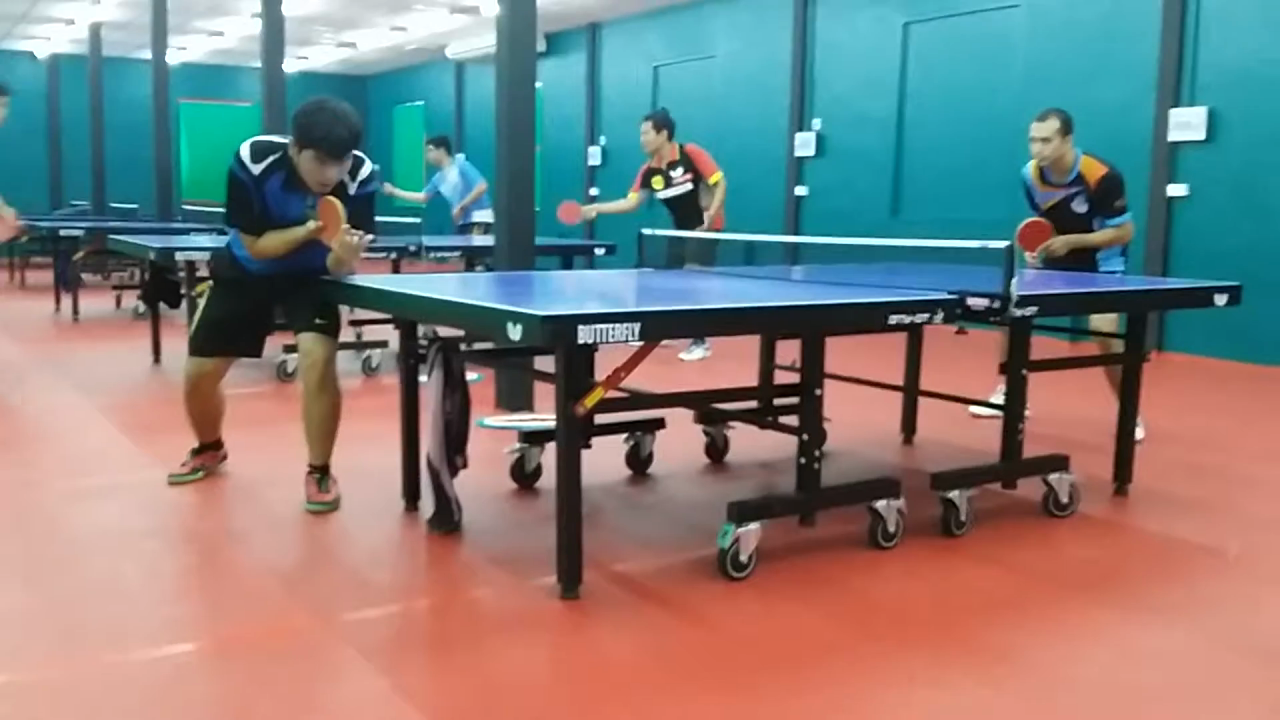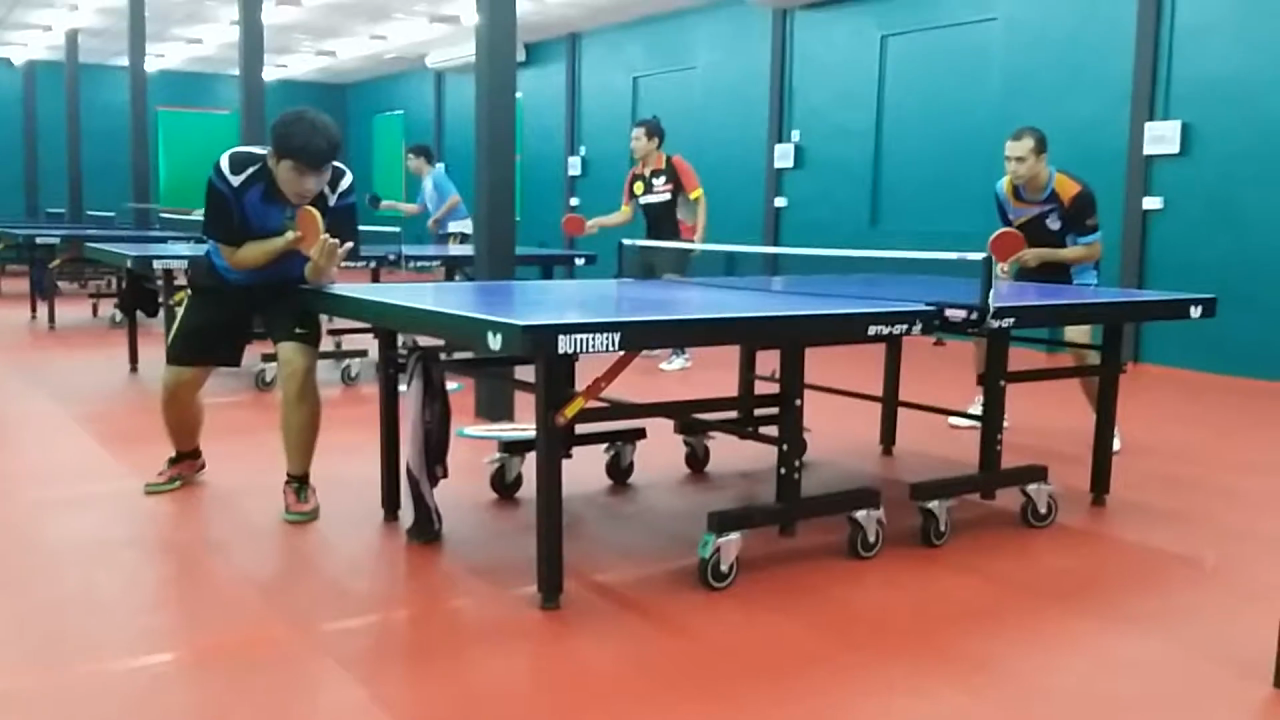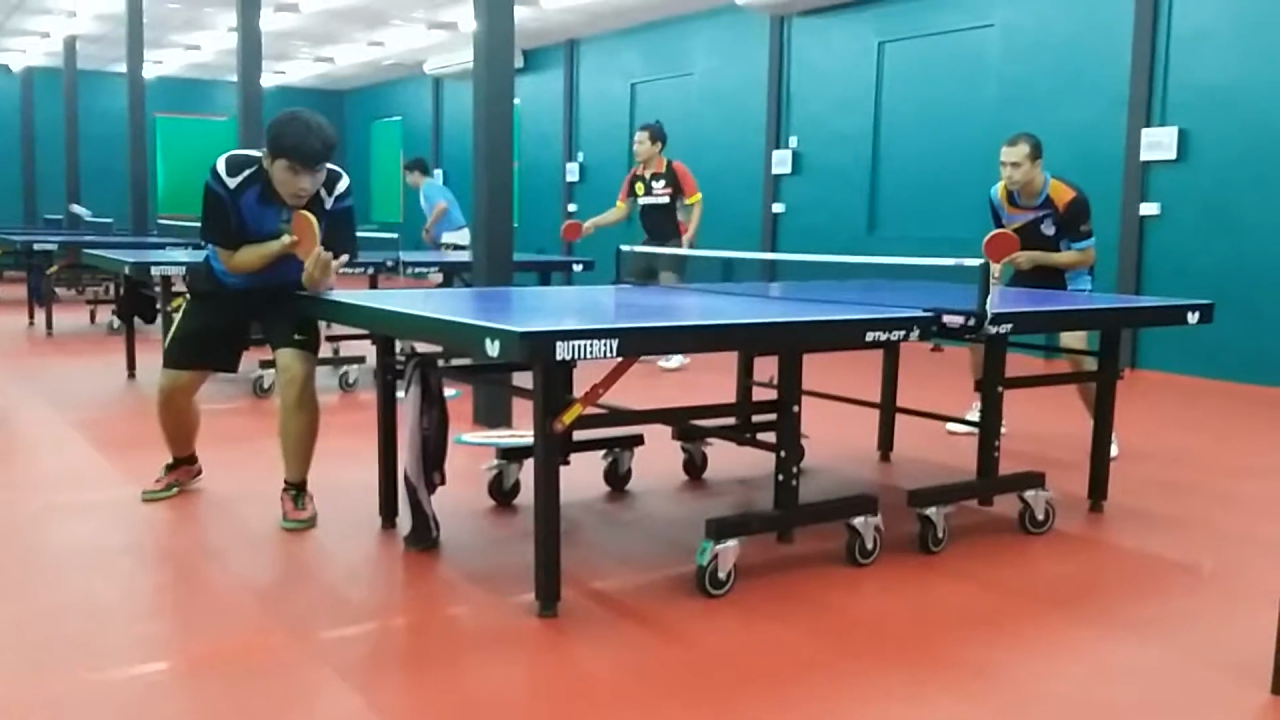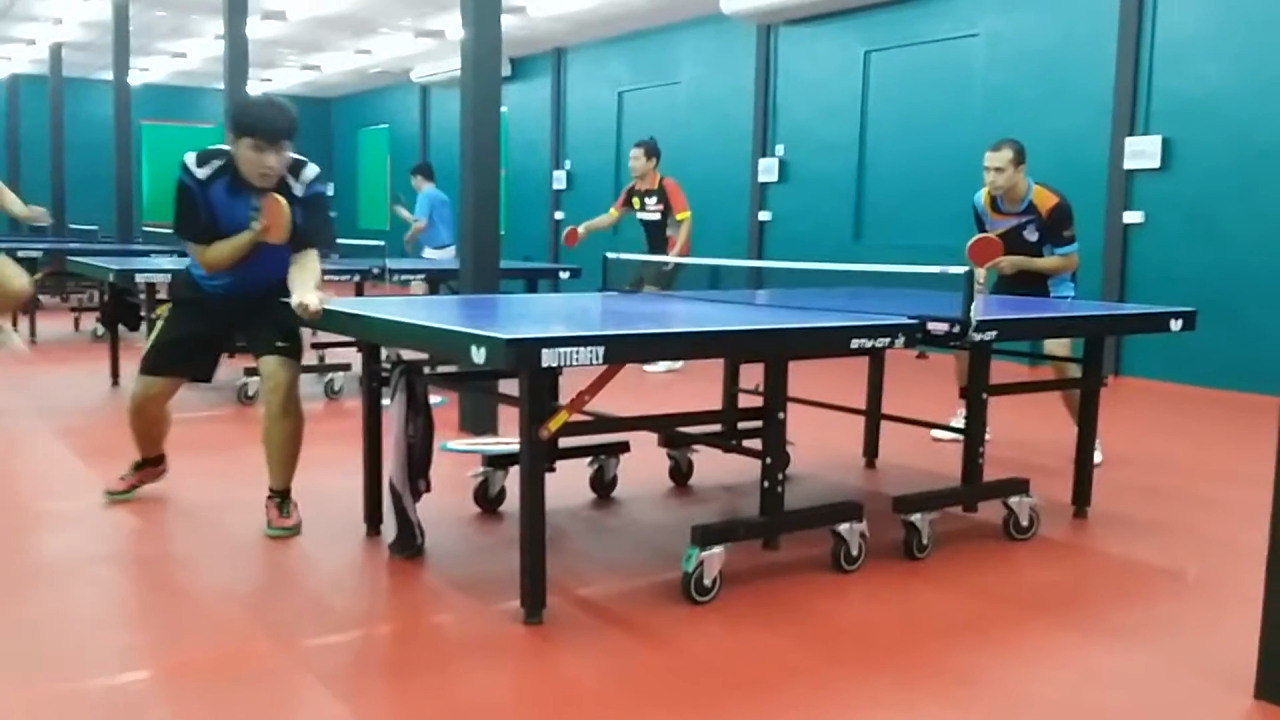
dt=0.2s
person 1, frame 1
left shoulder: (360, 175)
right shoulder: (253, 160)
left elbow: (340, 265)
right elbow: (255, 247)
left wrist: (344, 255)
right wrist: (308, 231)
left hip: (311, 275)
right hip: (245, 272)
left knee: (318, 359)
right knee: (199, 374)
left ankle: (319, 472)
right ankle: (209, 449)
person 1, frame 2
left shoulder: (340, 186)
right shoulder: (232, 171)
left elbow: (321, 276)
right elbow: (234, 257)
left wrist: (322, 265)
right wrist: (286, 242)
left hip: (290, 285)
right hip: (224, 281)
left knee: (298, 369)
right knee: (177, 382)
left ankle: (298, 482)
right ankle: (187, 459)
person 1, frame 3
left shoulder: (336, 190)
right shoulder: (229, 175)
left elbow: (320, 279)
right elbow: (232, 261)
left wrist: (318, 275)
right wrist: (283, 245)
left hip: (289, 291)
right hip: (223, 287)
left knee: (297, 374)
right knee: (173, 386)
left ankle: (295, 489)
right ankle: (183, 464)
person 1, frame 4
left shoulder: (305, 180)
right shoulder: (198, 173)
left elbow: (306, 256)
right elbow: (206, 260)
left wrist: (305, 290)
right wrist: (254, 234)
left hip: (270, 298)
right hip: (205, 294)
left knee: (281, 381)
right knee: (147, 394)
left ankle: (280, 497)
right ankle: (150, 463)
person 2, frame 1
left shoulder: (1102, 176)
right shoulder: (1031, 173)
left elbow: (1124, 232)
left wrist: (1072, 241)
right wrist: (1035, 245)
left hip: (1101, 262)
right hip: (1057, 260)
left knee: (1104, 330)
right ankle: (1010, 394)
person 2, frame 2
left shoulder: (1075, 193)
right shoulder: (1004, 189)
left elbow: (1093, 251)
left wrist: (1043, 254)
right wrist: (1007, 258)
left hip: (1074, 276)
right hip: (1030, 273)
left knee: (1079, 342)
person 2, frame 3
left shoulder: (1070, 199)
right shoulder: (998, 195)
left elbow: (1086, 257)
left wrist: (1036, 257)
right wrist: (999, 261)
left hip: (1068, 282)
right hip: (1025, 279)
left knee: (1074, 348)
right ankle: (986, 412)
person 2, frame 4
left shoulder: (1052, 204)
right shoulder: (982, 201)
left elbow: (1068, 262)
left wrist: (1020, 262)
right wrist: (983, 267)
left hip: (1052, 289)
right hip: (1008, 285)
left knee: (1058, 354)
right ankle: (970, 419)
person 3, frame 1
left shoulder: (691, 153)
right shoulder: (649, 171)
left elbow: (720, 182)
right elbow: (631, 202)
left wrist: (712, 213)
right wrist: (595, 209)
left hip: (704, 228)
right hip: (680, 231)
left ankle: (700, 342)
person 3, frame 2
left shoulder: (676, 165)
right shoulder: (634, 176)
left elbow: (700, 199)
right elbow: (626, 214)
left wrist: (699, 232)
right wrist: (597, 222)
left hip: (677, 241)
right hip: (650, 242)
left ankle: (680, 352)
person 3, frame 3
left shoulder: (676, 170)
right shoulder: (634, 176)
left elbow: (696, 202)
right elbow: (621, 210)
left wrist: (690, 233)
right wrist: (594, 222)
left hip: (675, 242)
right hip: (651, 244)
left knee: (668, 288)
left ankle: (677, 350)
person 3, frame 4
left shoulder: (668, 186)
right shoulder: (632, 190)
left elbow: (686, 220)
right elbow: (611, 216)
left wrist: (676, 252)
right wrist: (586, 226)
left hip: (670, 254)
right hip: (653, 253)
